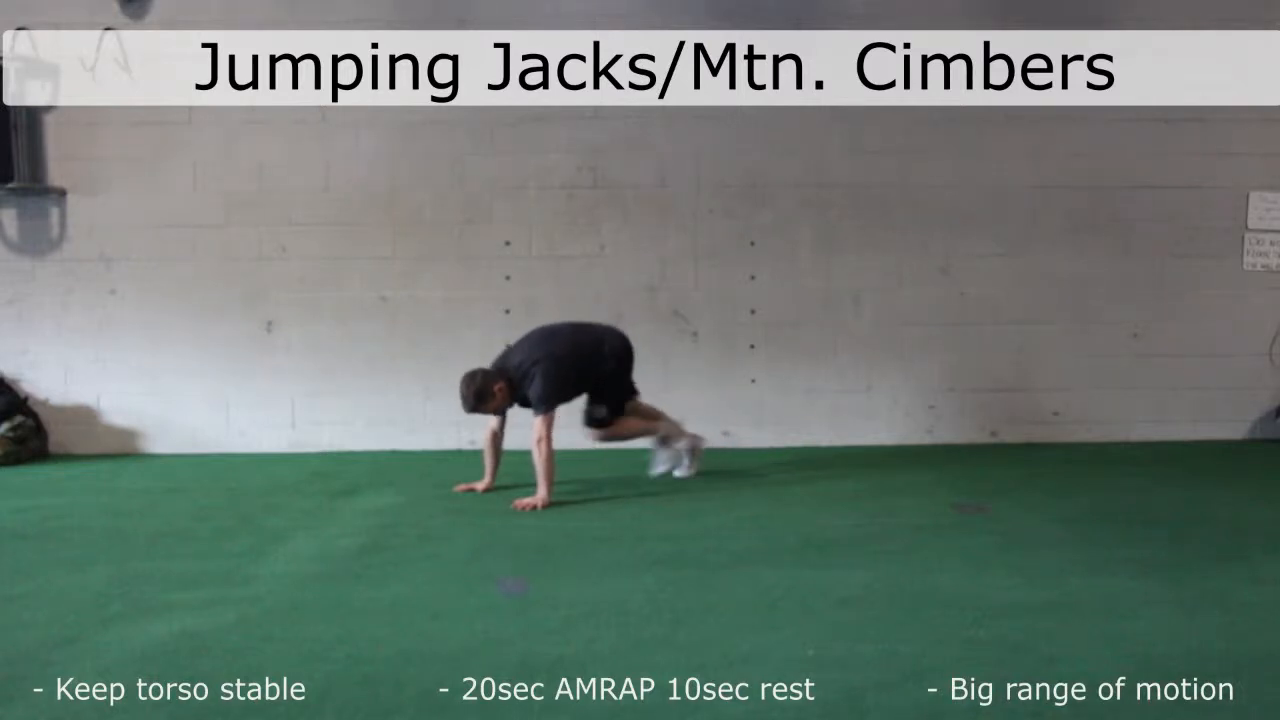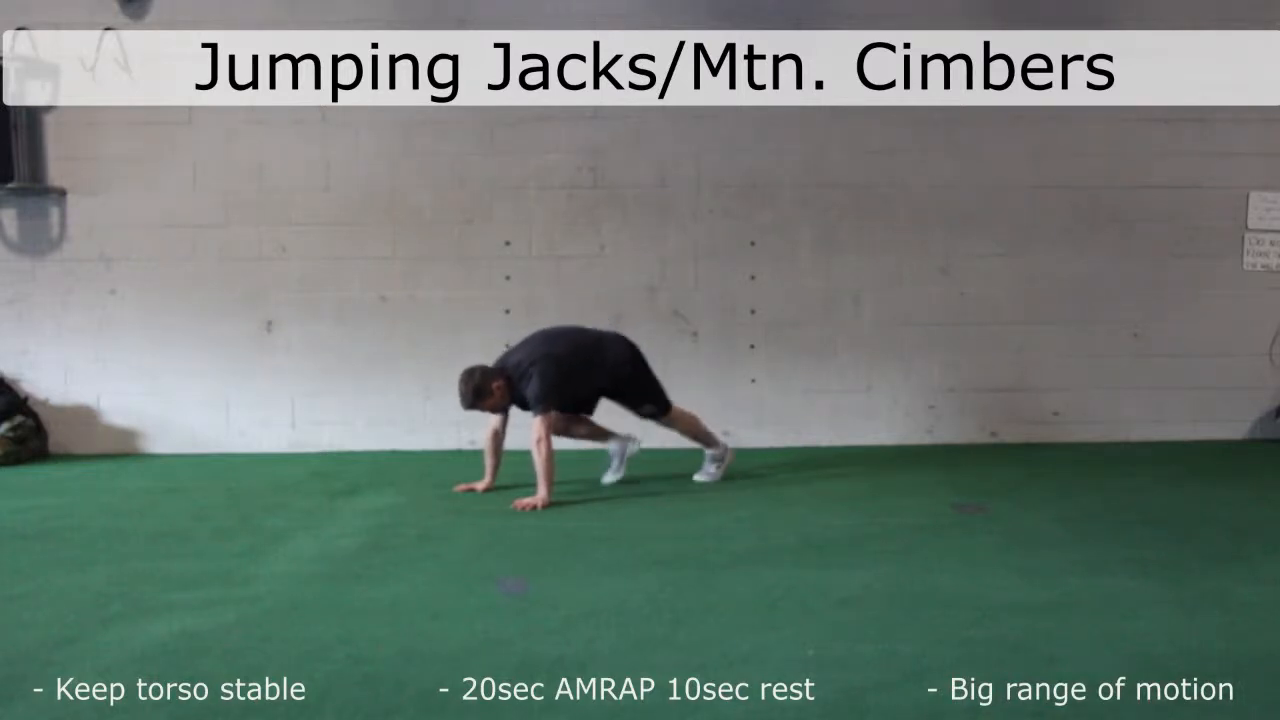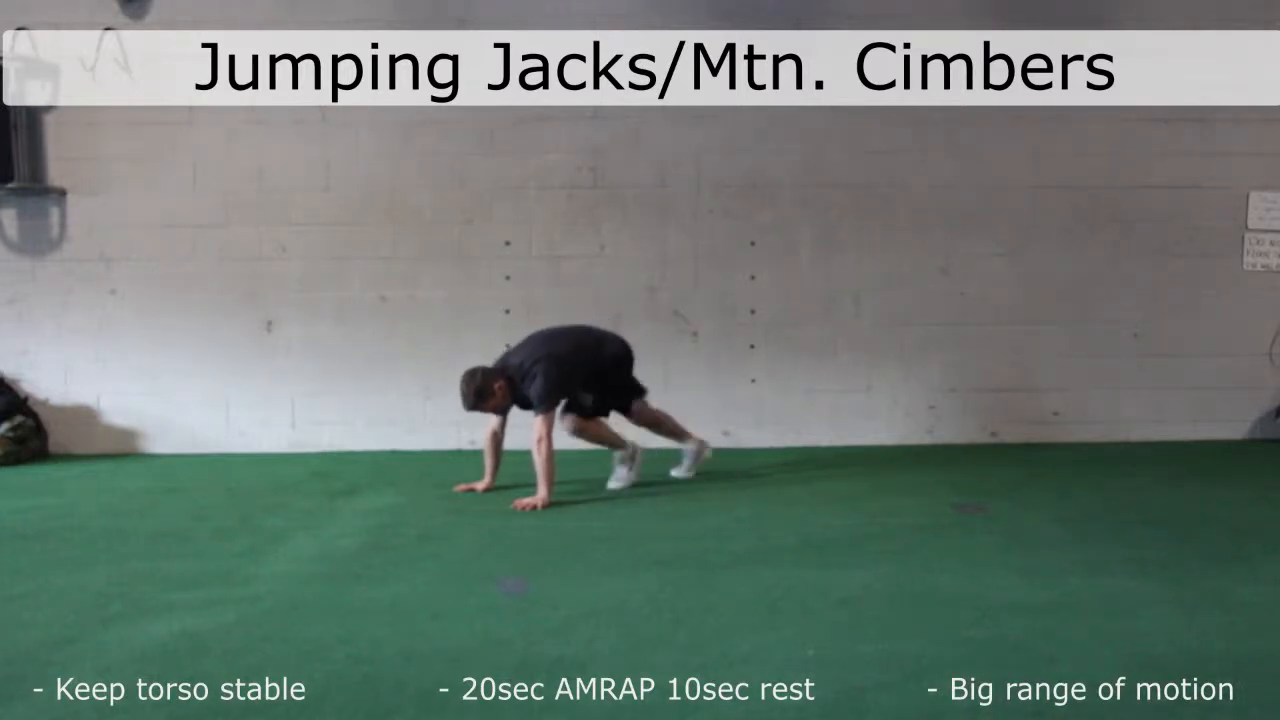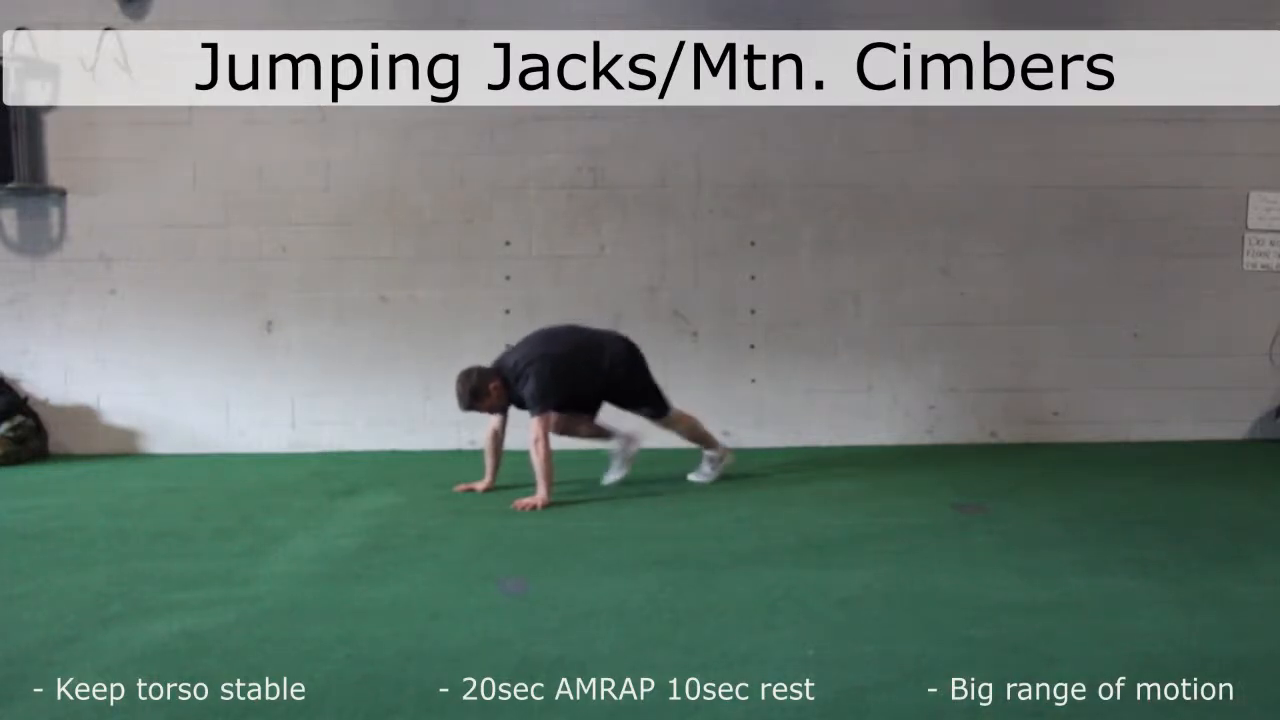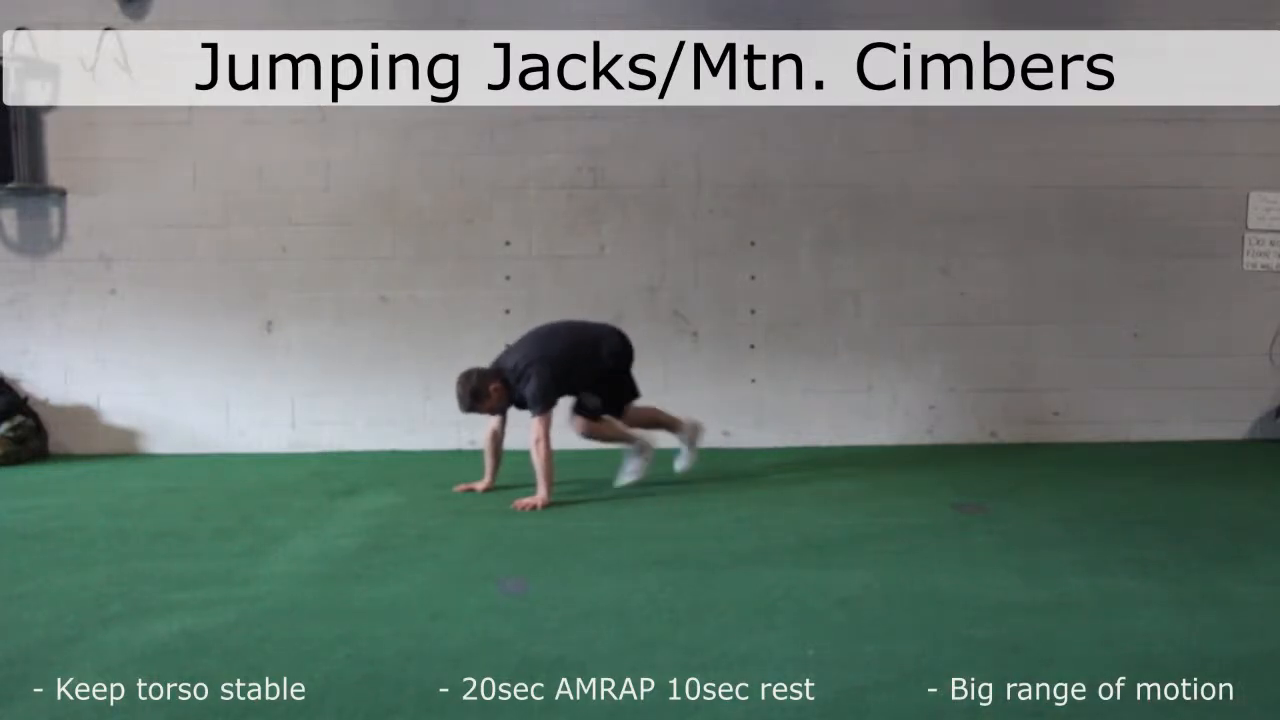
dt=0.3s
person 1, frame 1
left shoulder: (538, 378)
right shoulder: (496, 376)
left elbow: (541, 438)
right elbow: (494, 431)
left wrist: (543, 494)
right wrist: (487, 480)
left hip: (612, 352)
right hip: (591, 354)
left knee: (601, 429)
right knee: (629, 408)
left ankle: (665, 433)
right ankle: (686, 442)
person 1, frame 2
left shoulder: (537, 378)
right shoulder: (500, 375)
left elbow: (540, 439)
right elbow: (496, 431)
left wrist: (544, 495)
right wrist: (488, 480)
left hip: (617, 359)
right hip: (588, 365)
left knee: (661, 413)
right knee: (554, 423)
left ankle: (717, 451)
right ankle: (617, 443)
person 1, frame 3
left shoulder: (538, 378)
right shoulder: (498, 376)
left elbow: (541, 438)
right elbow: (495, 431)
left wrist: (543, 495)
right wrist: (487, 480)
left hip: (612, 357)
right hip: (595, 360)
left knee: (573, 422)
right knee: (637, 413)
left ankle: (625, 452)
right ankle: (692, 446)
person 1, frame 4
left shoulder: (533, 379)
right shoulder: (499, 375)
left elbow: (538, 439)
right elbow: (495, 430)
left wrist: (543, 494)
right wrist: (488, 480)
left hip: (616, 360)
right hip: (590, 368)
left knee: (662, 415)
right knee: (557, 422)
left ankle: (716, 452)
right ankle: (618, 441)
person 1, frame 5
left shoulder: (533, 379)
right shoulder: (496, 376)
left elbow: (539, 439)
right elbow: (495, 431)
left wrist: (543, 495)
right wrist: (487, 480)
left hip: (611, 352)
right hip: (593, 356)
left knee: (582, 424)
right knee: (619, 414)
left ankle: (636, 446)
right ankle: (682, 430)
